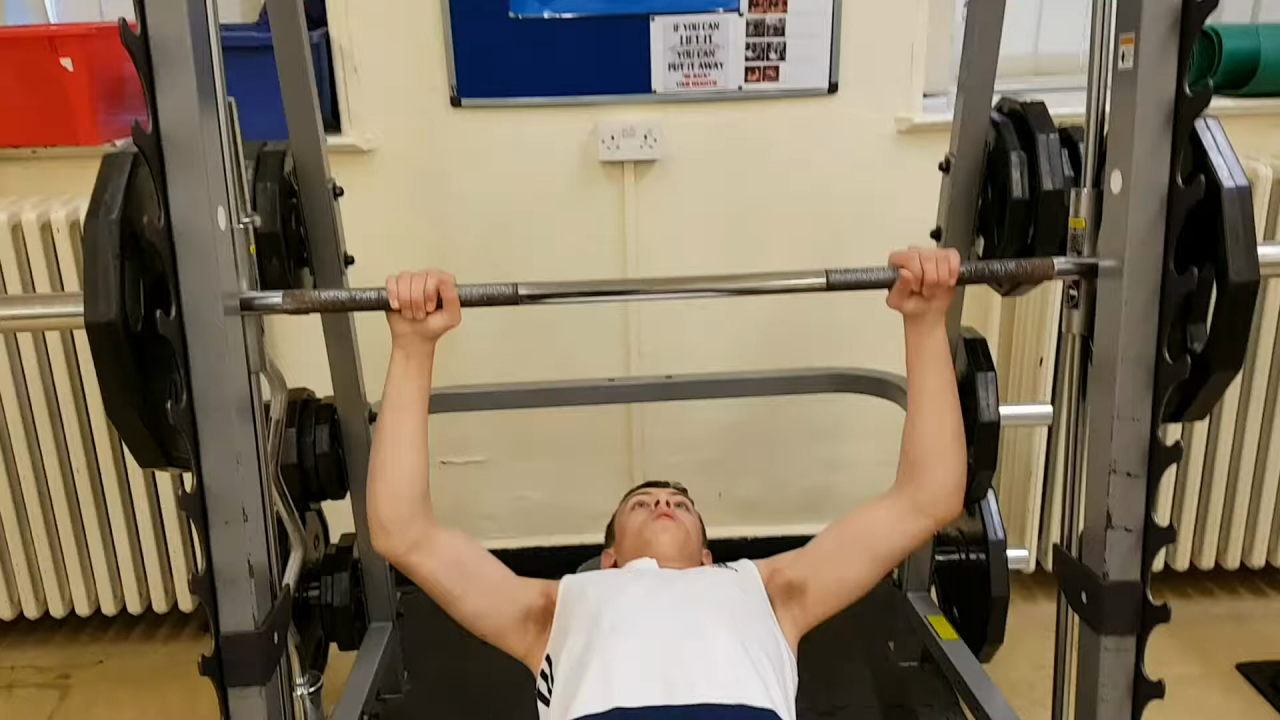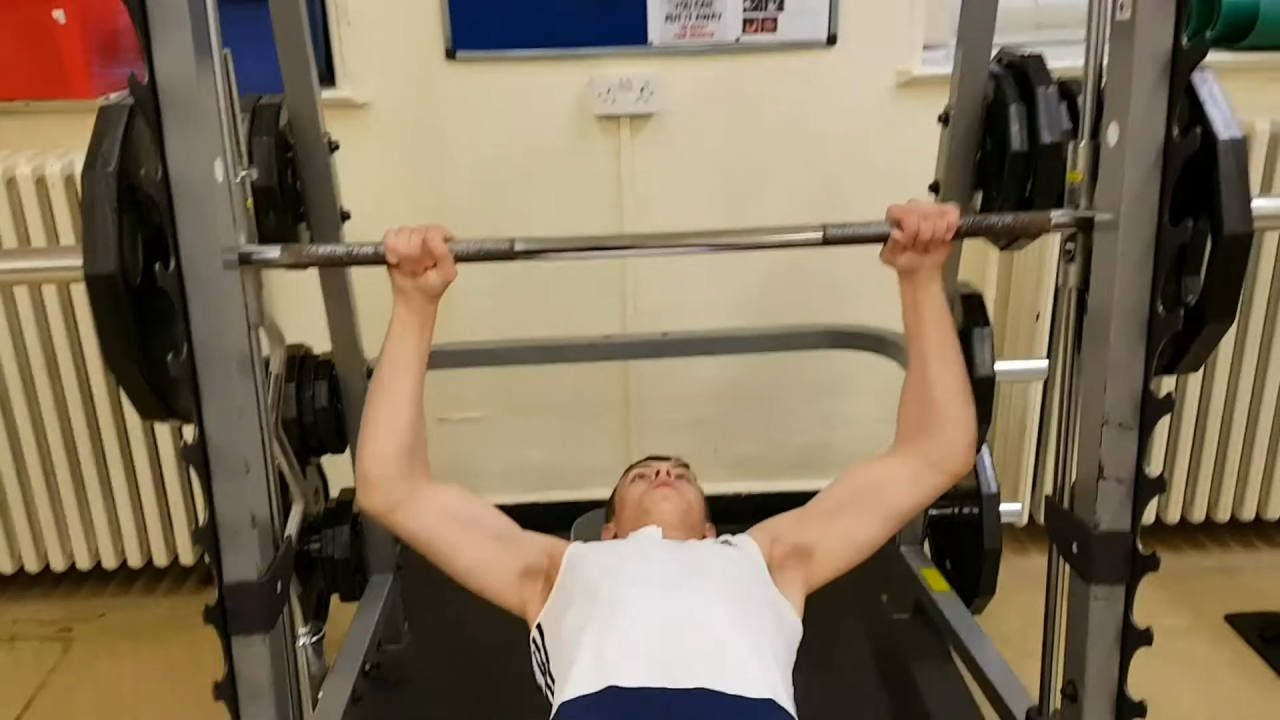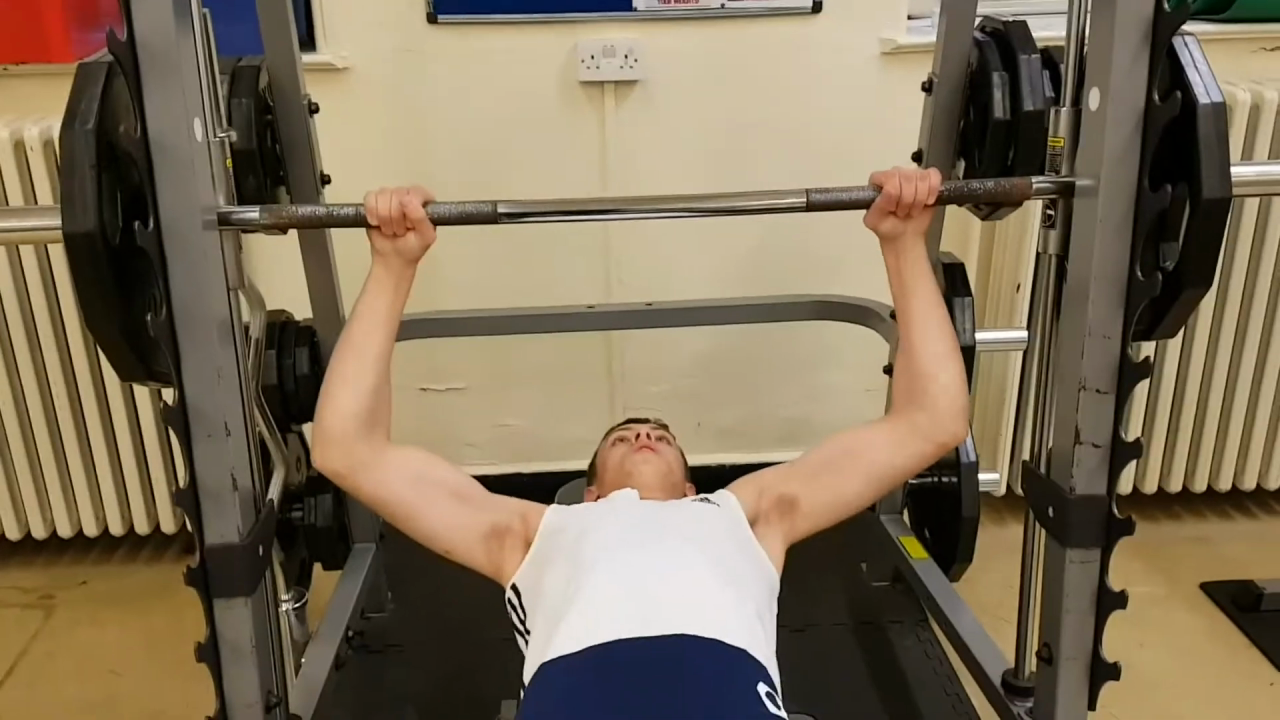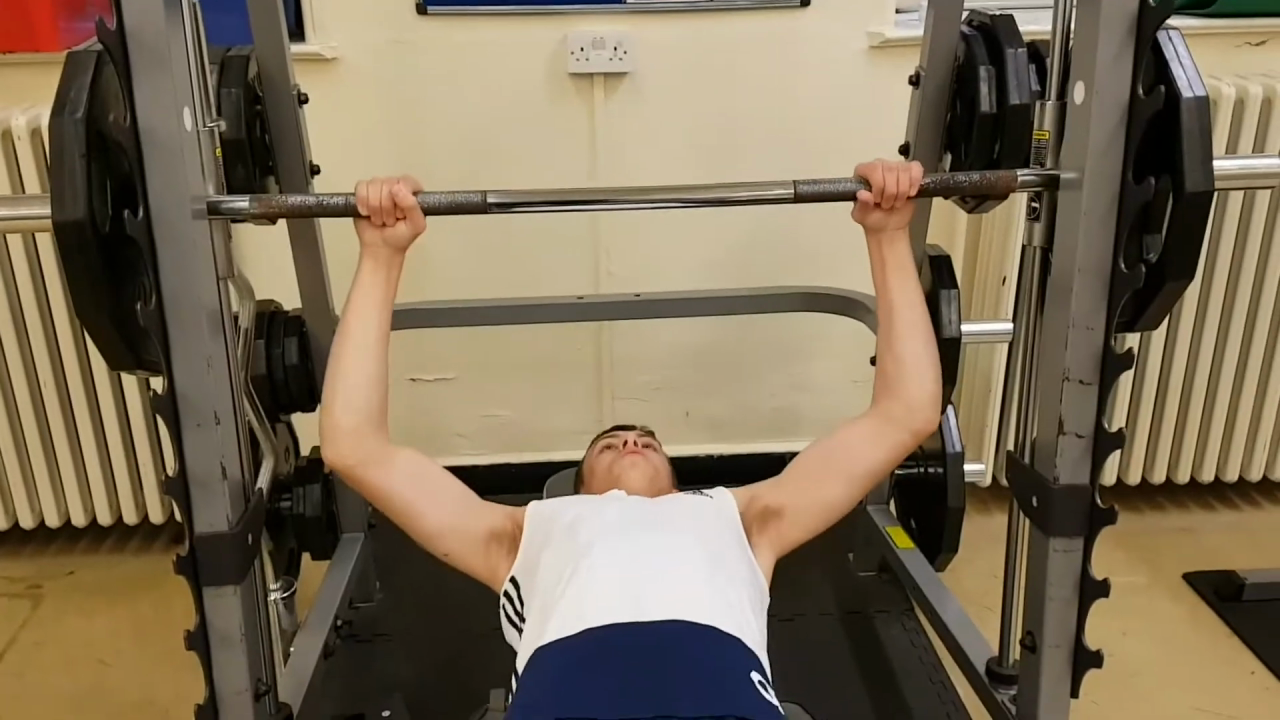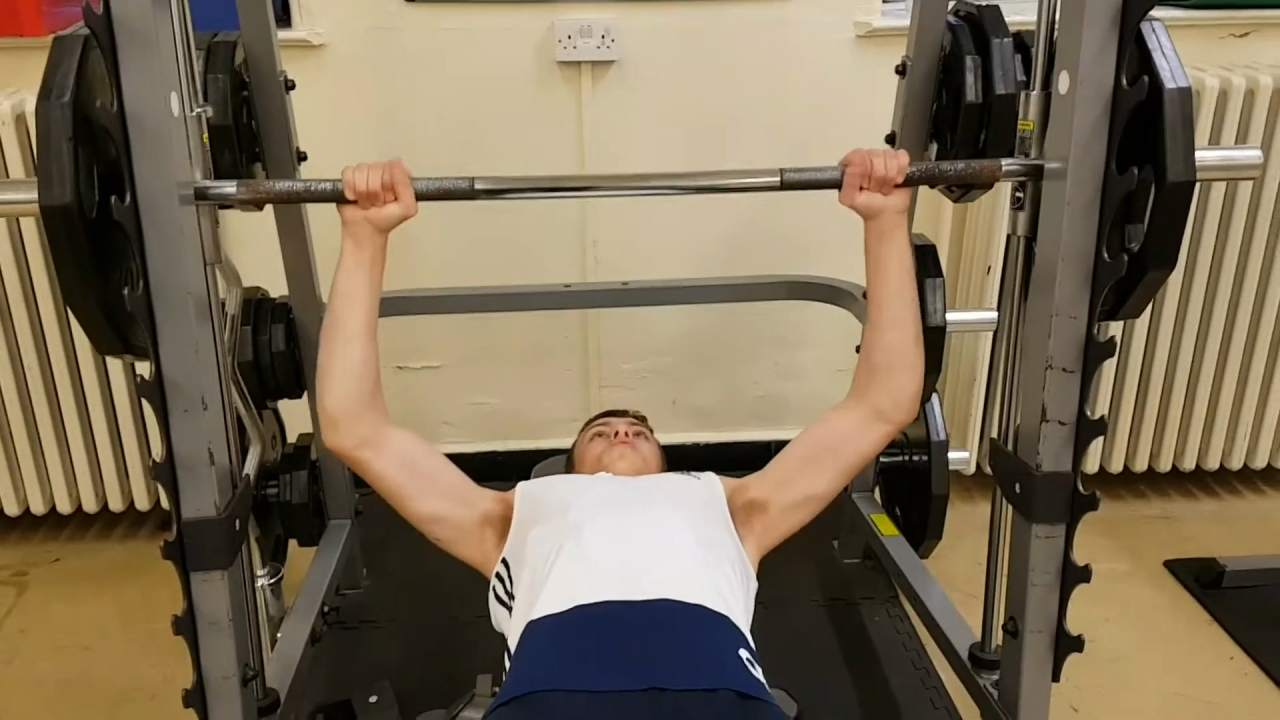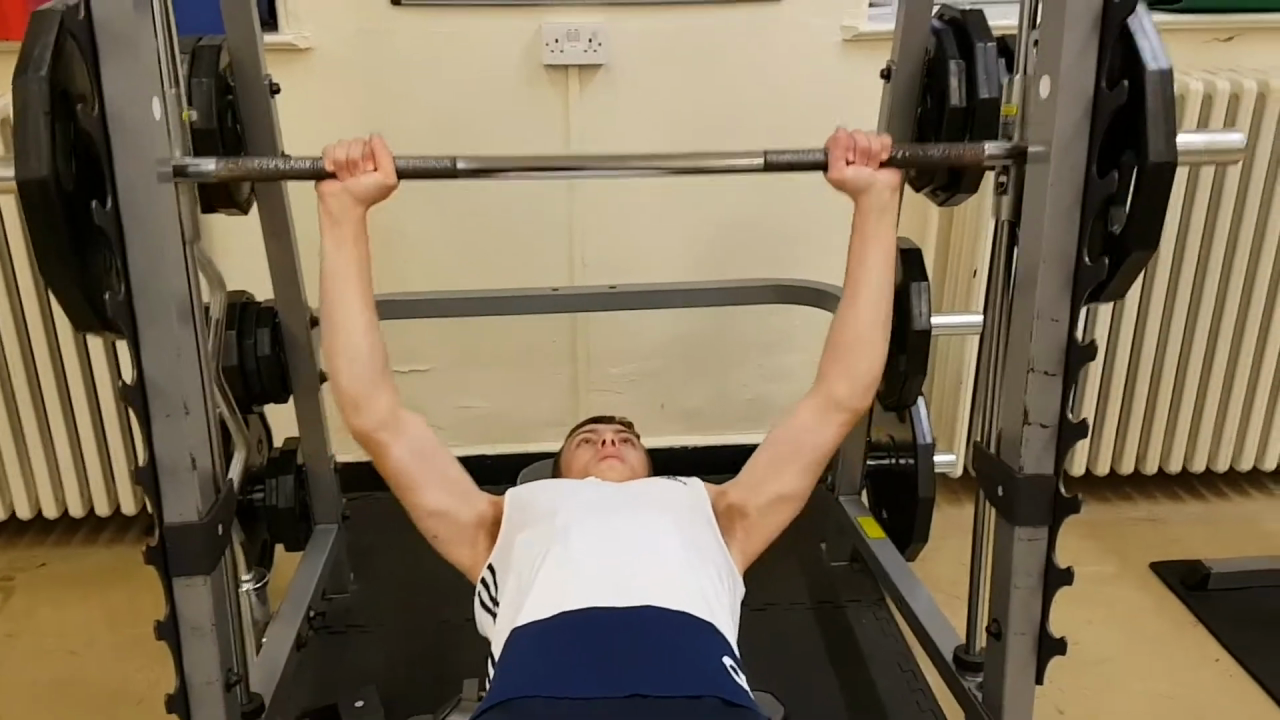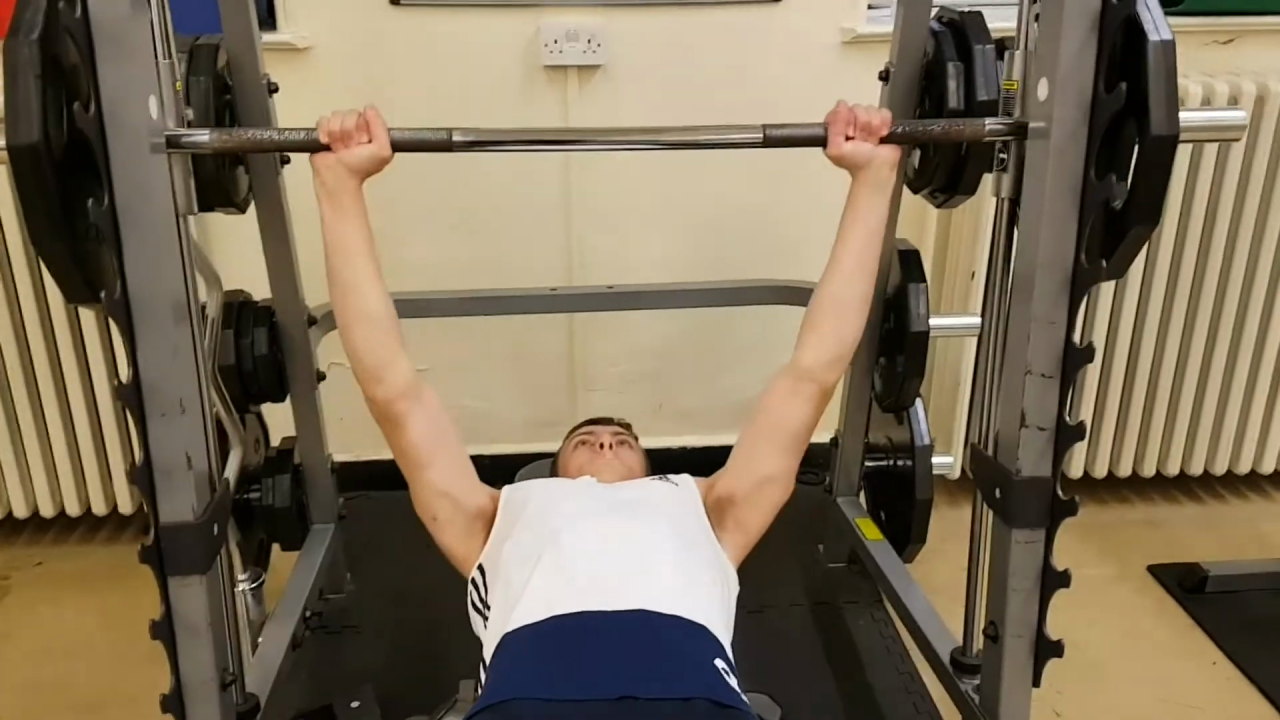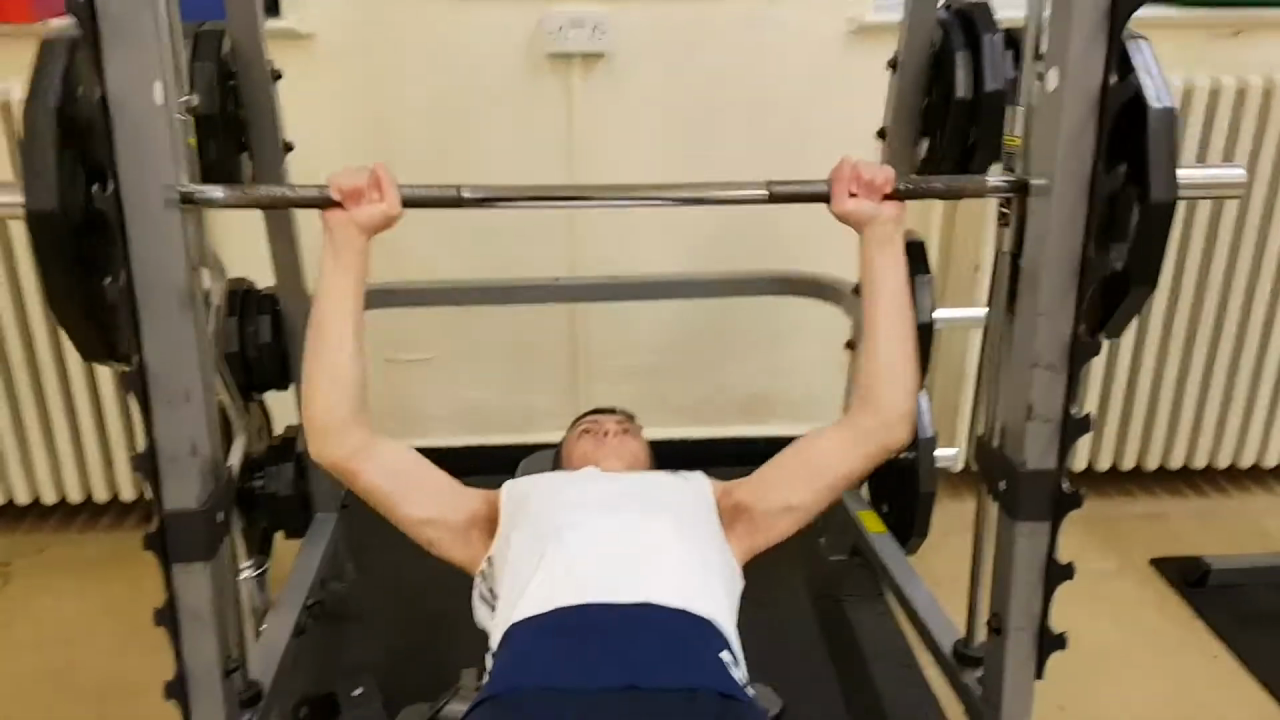
dt=0.4s
person 1, frame 1
left shoulder: (761, 590)
right shoulder: (562, 605)
left elbow: (925, 502)
right elbow: (403, 532)
left wrist: (926, 323)
right wrist: (413, 346)
person 1, frame 2
left shoulder: (765, 558)
right shoulder: (561, 570)
left elbow: (936, 457)
right elbow: (389, 487)
left wrist: (920, 278)
right wrist: (416, 302)
person 1, frame 3
left shoulder: (744, 513)
right shoulder: (538, 530)
left elbow: (933, 422)
right elbow: (346, 448)
left wrist: (904, 244)
right wrist: (393, 263)
person 1, frame 4
left shoulder: (735, 516)
right shoulder: (528, 530)
left elbow: (906, 415)
right elbow: (354, 444)
left wrist: (887, 235)
right wrist: (382, 253)
person 1, frame 5
left shoulder: (721, 501)
right shoulder: (520, 512)
left elbow: (882, 406)
right elbow: (354, 428)
left wrist: (885, 219)
right wrist: (364, 235)
person 1, frame 6
left shoulder: (707, 510)
right shoulder: (510, 518)
left elbow: (842, 394)
right elbow: (371, 409)
left wrist: (875, 201)
right wrist: (344, 209)
person 1, frame 7
left shoulder: (700, 505)
right shoulder: (503, 513)
left elbow: (814, 369)
right elbow: (390, 382)
left wrist: (872, 175)
right wrist: (340, 181)
person 1, frame 8
left shoulder: (707, 503)
right shoulder: (506, 512)
left elbow: (881, 423)
right elbow: (338, 439)
left wrist: (882, 234)
right wrist: (346, 240)
